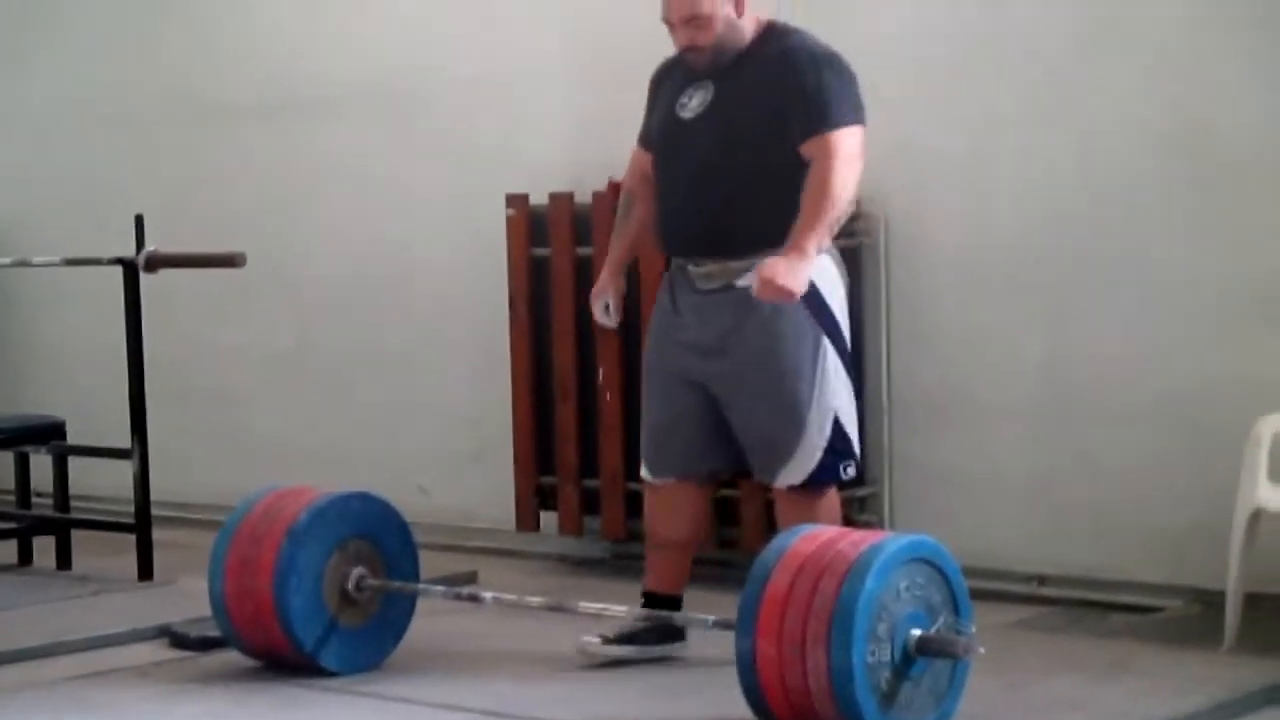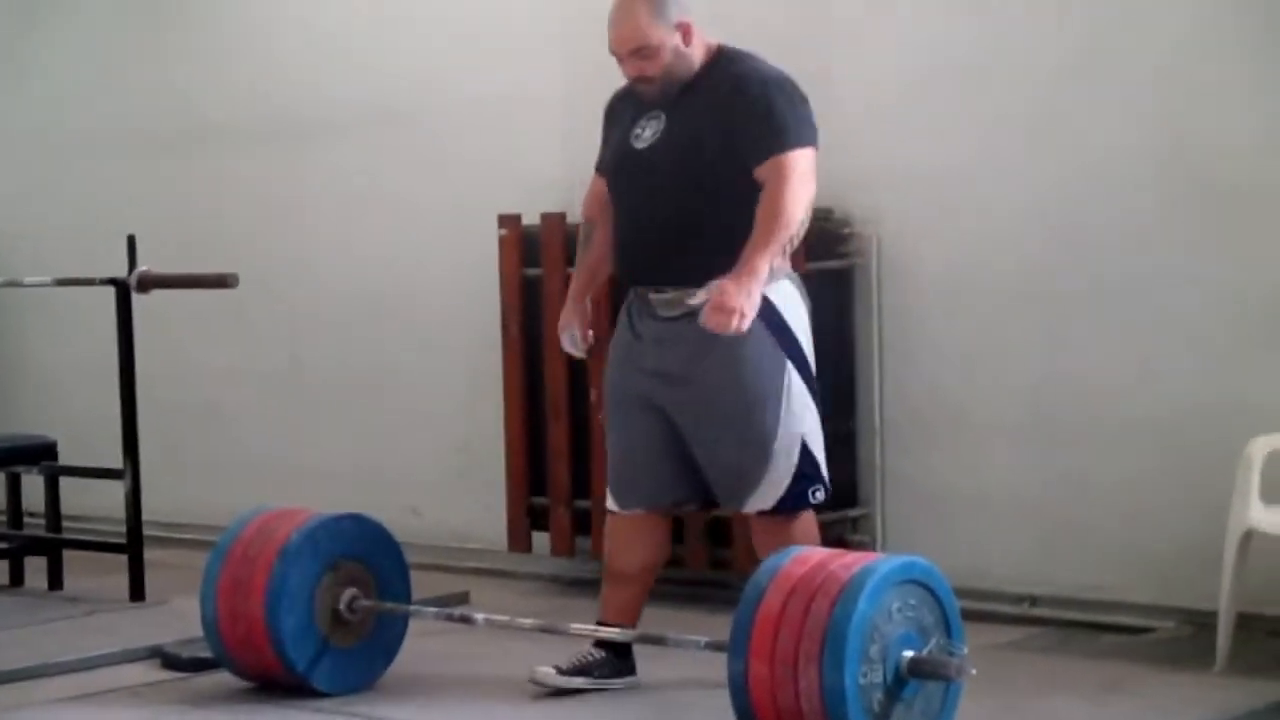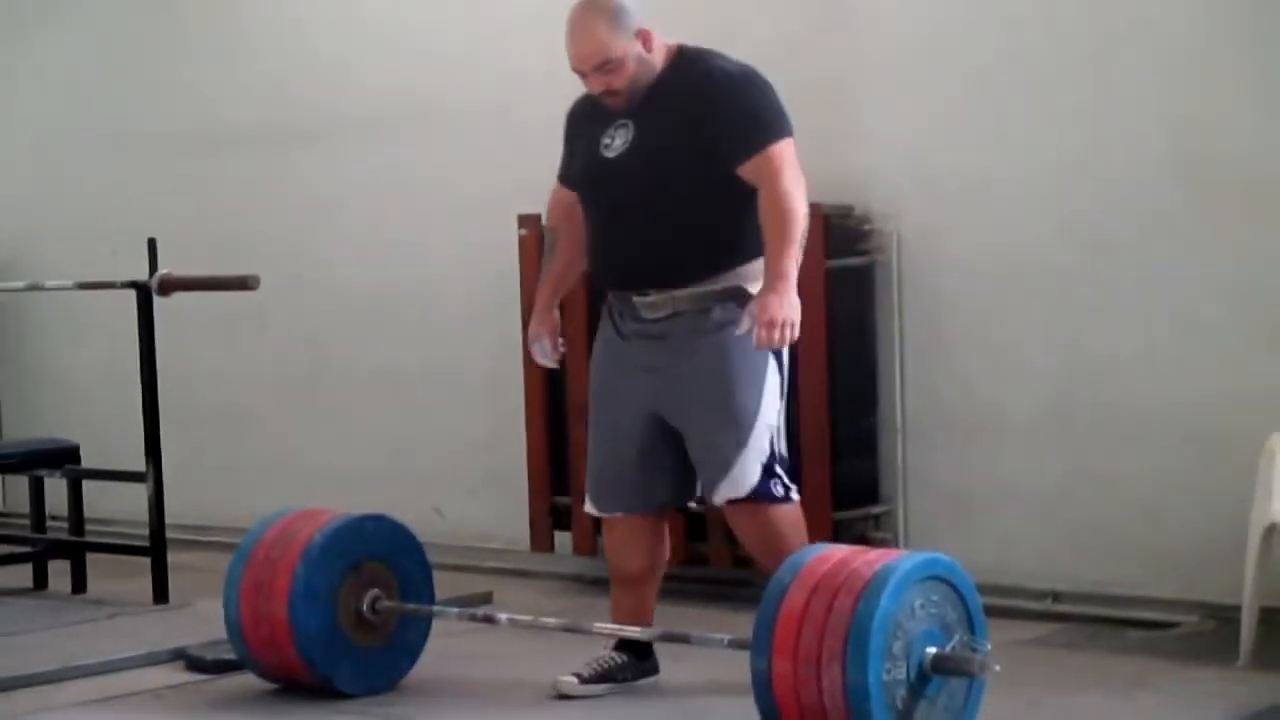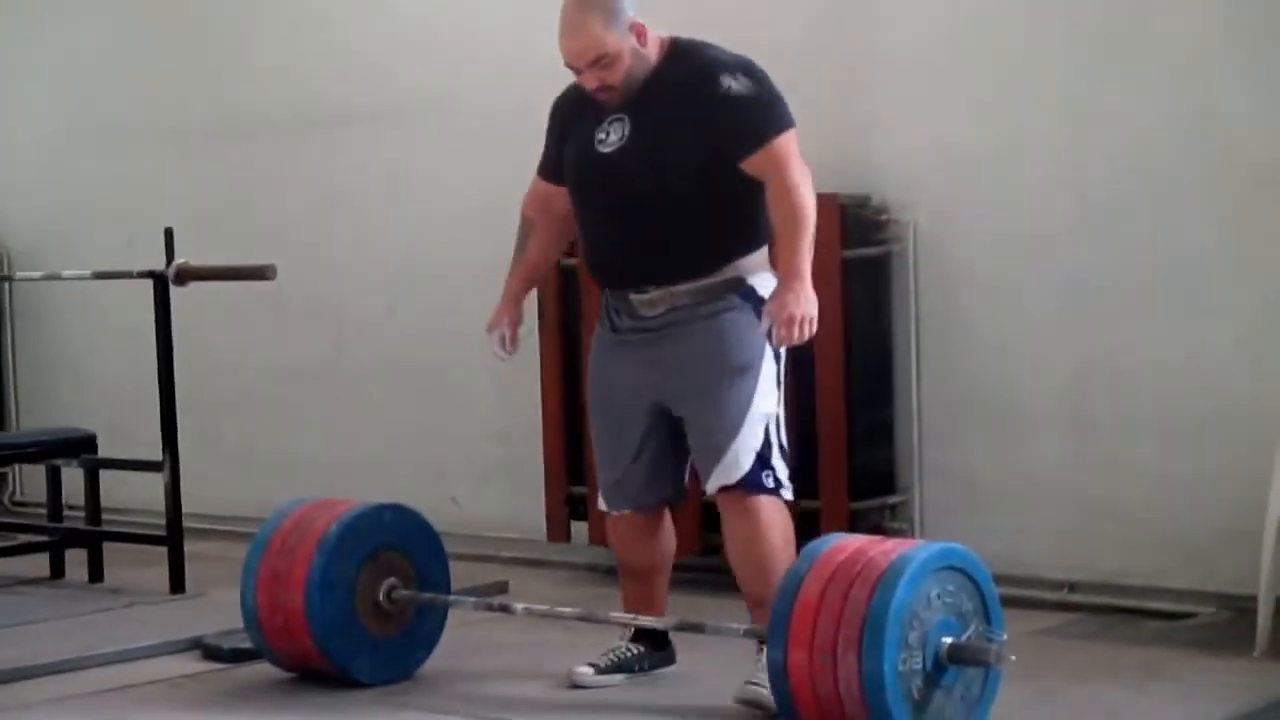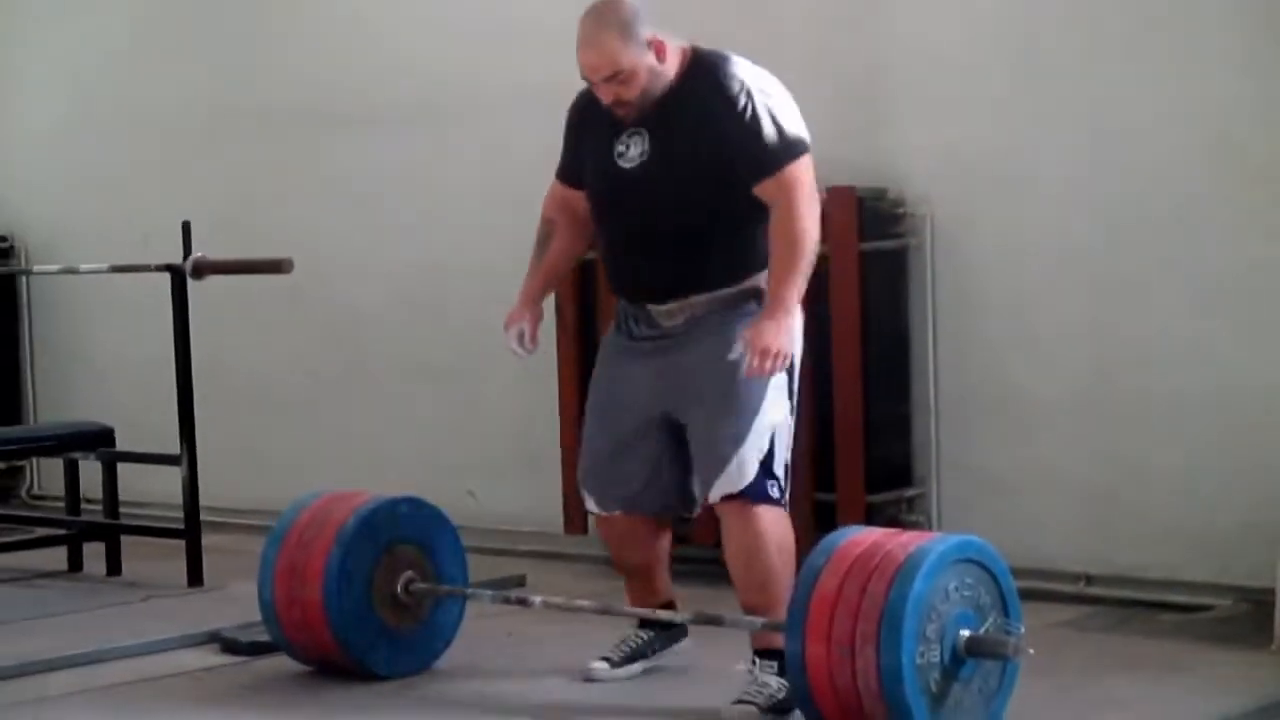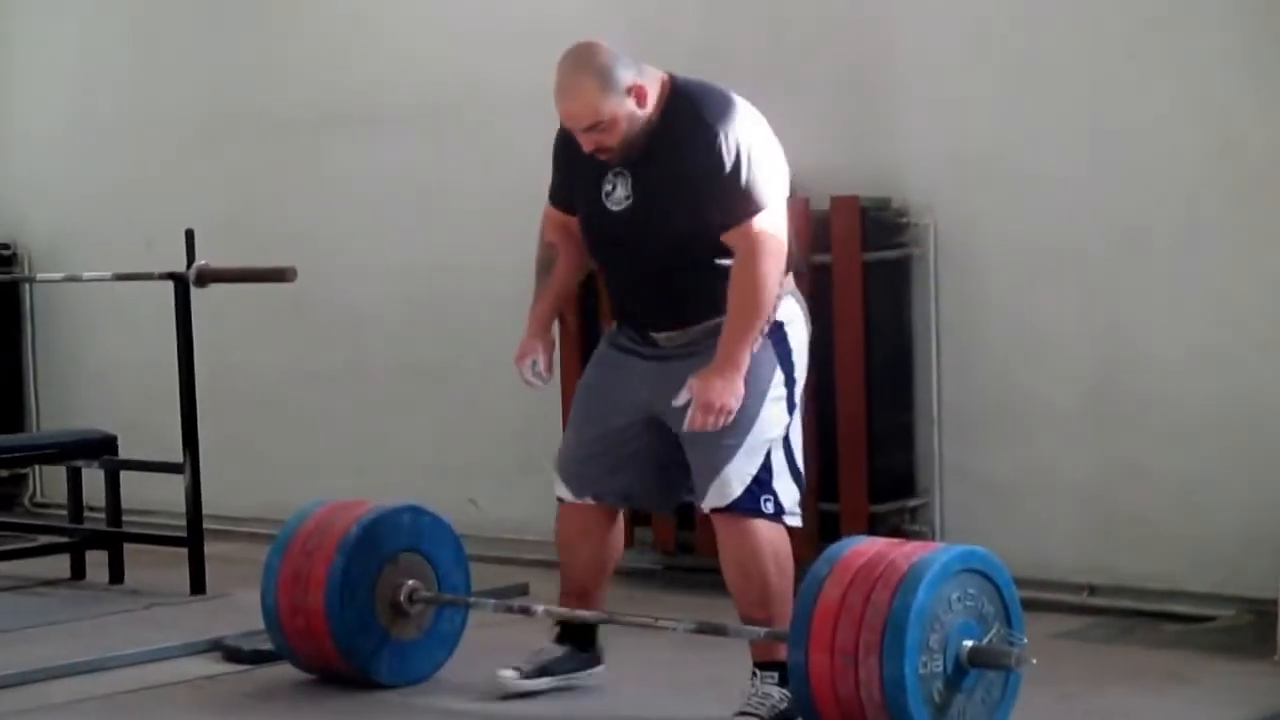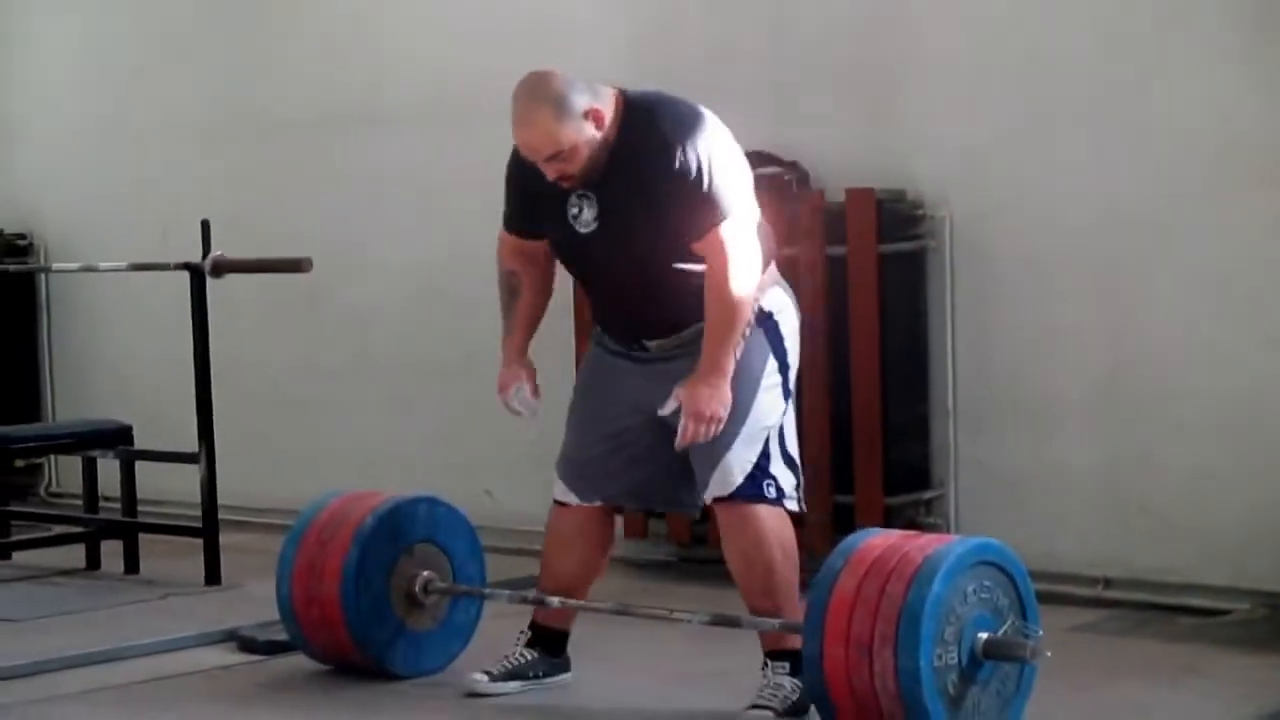
dt=0.2s
person 1, frame 1
left shoulder: (802, 65)
right shoulder: (672, 79)
left elbow: (838, 161)
right elbow: (645, 176)
left wrist: (801, 255)
right wrist: (614, 264)
left hip: (775, 292)
right hip: (686, 294)
left knee: (799, 466)
right knee: (670, 465)
right ankle: (661, 614)
person 1, frame 2
left shoulder: (755, 90)
right shoulder: (627, 108)
left elbow: (791, 185)
right elbow: (604, 207)
left wrist: (748, 279)
right wrist: (579, 295)
left hip: (739, 317)
right hip: (645, 321)
left knee: (772, 491)
right knee: (634, 495)
right ankle: (612, 647)
person 1, frame 3
left shoulder: (723, 88)
right shoulder: (587, 117)
left elbow: (780, 182)
right elbow: (569, 215)
left wrist: (779, 285)
right wrist: (546, 303)
left hip: (723, 314)
right hip: (628, 324)
left knee: (748, 484)
right knee: (623, 497)
right ankle: (631, 647)
person 1, frame 4
left shoulder: (719, 83)
right shoulder: (574, 110)
left elbow: (785, 177)
right elbow: (548, 208)
left wrist: (794, 280)
right wrist: (513, 294)
left hip: (721, 307)
right hip: (625, 320)
left knee: (741, 477)
right knee: (628, 493)
right ankle: (647, 638)
person 1, frame 5
left shoulder: (737, 96)
right shoulder: (591, 113)
left elbow: (795, 202)
right elbow: (567, 209)
left wrist: (781, 312)
right wrist: (532, 296)
left hip: (734, 320)
right hip: (639, 327)
left knee: (741, 486)
right knee: (614, 492)
left ankle: (774, 662)
right ankle: (658, 620)
person 1, frame 6
left shoulder: (719, 130)
right shoulder: (578, 143)
left elbow: (763, 251)
right elbow: (564, 233)
left wrist: (729, 368)
right wrist: (539, 325)
left hip: (733, 337)
right hip: (635, 341)
left knee: (738, 501)
right knee: (583, 487)
right ankle: (576, 640)
person 1, frame 7
left shoulder: (679, 141)
right shoulder: (534, 165)
left elbow: (733, 261)
right elbow: (521, 256)
left wrist: (712, 374)
right wrist: (514, 350)
left hip: (730, 330)
right hip: (623, 346)
left knee: (742, 492)
right knee: (579, 492)
left ankle: (787, 666)
right ankle: (544, 647)
